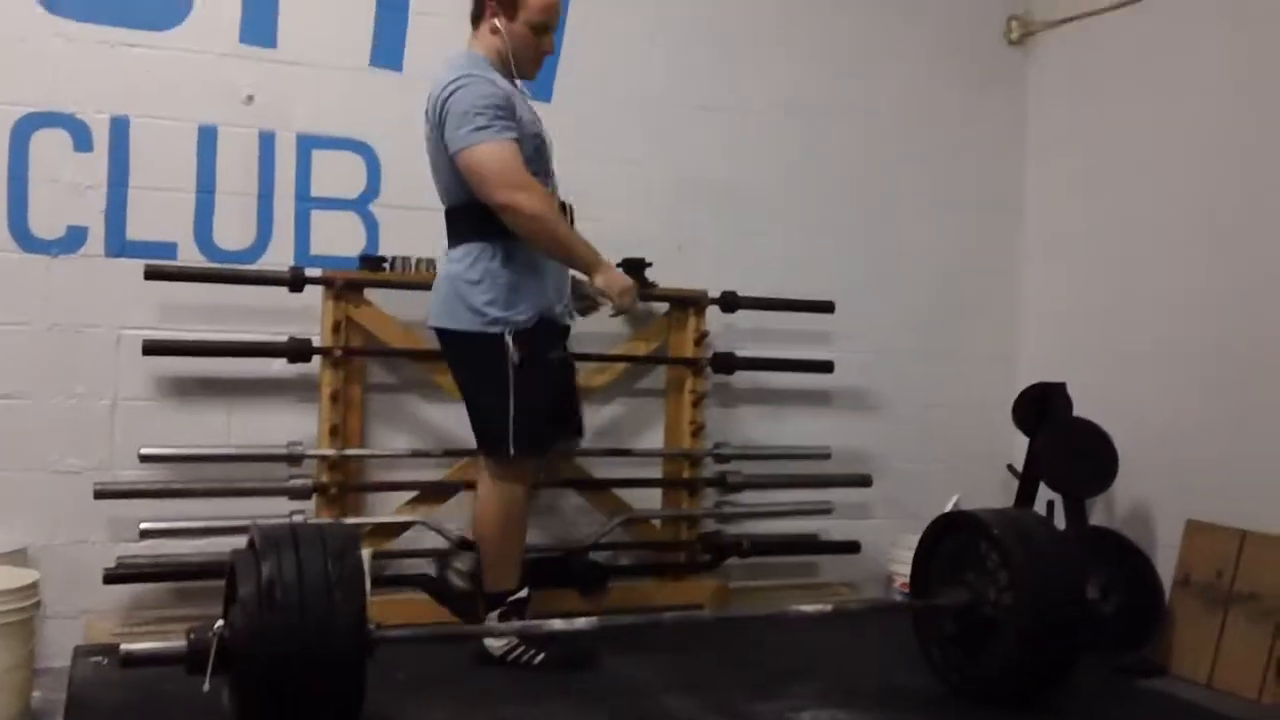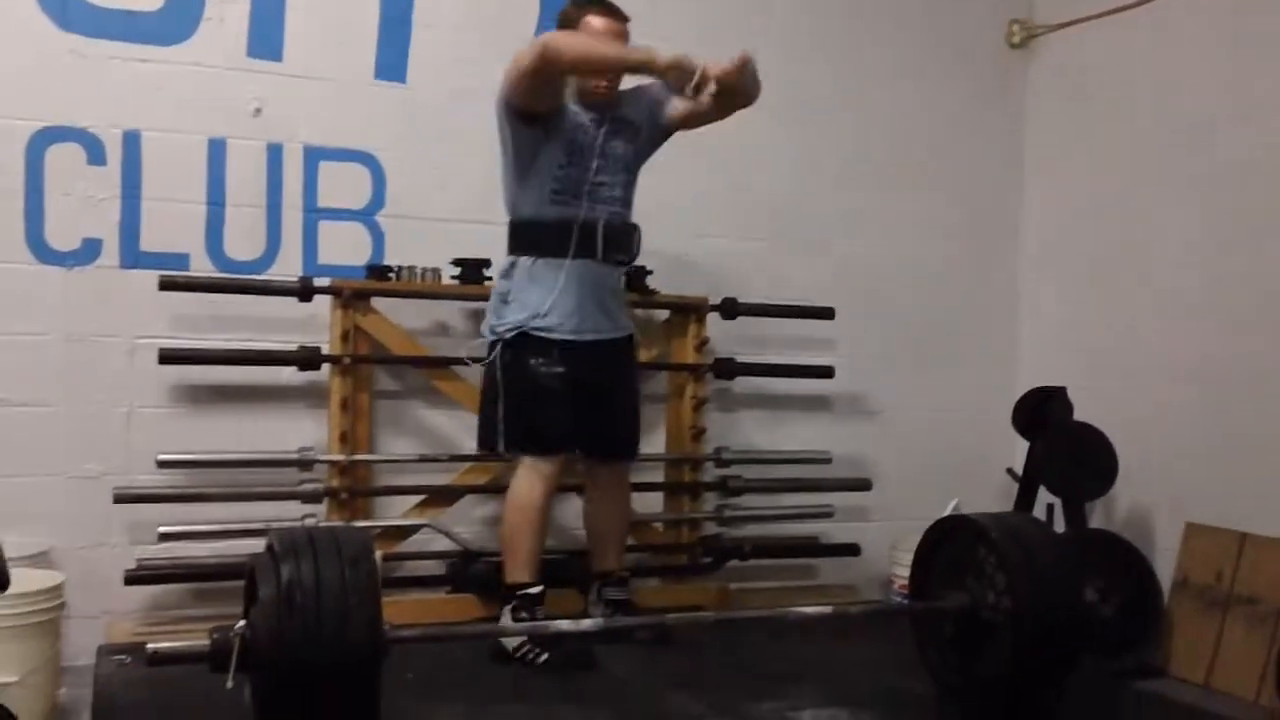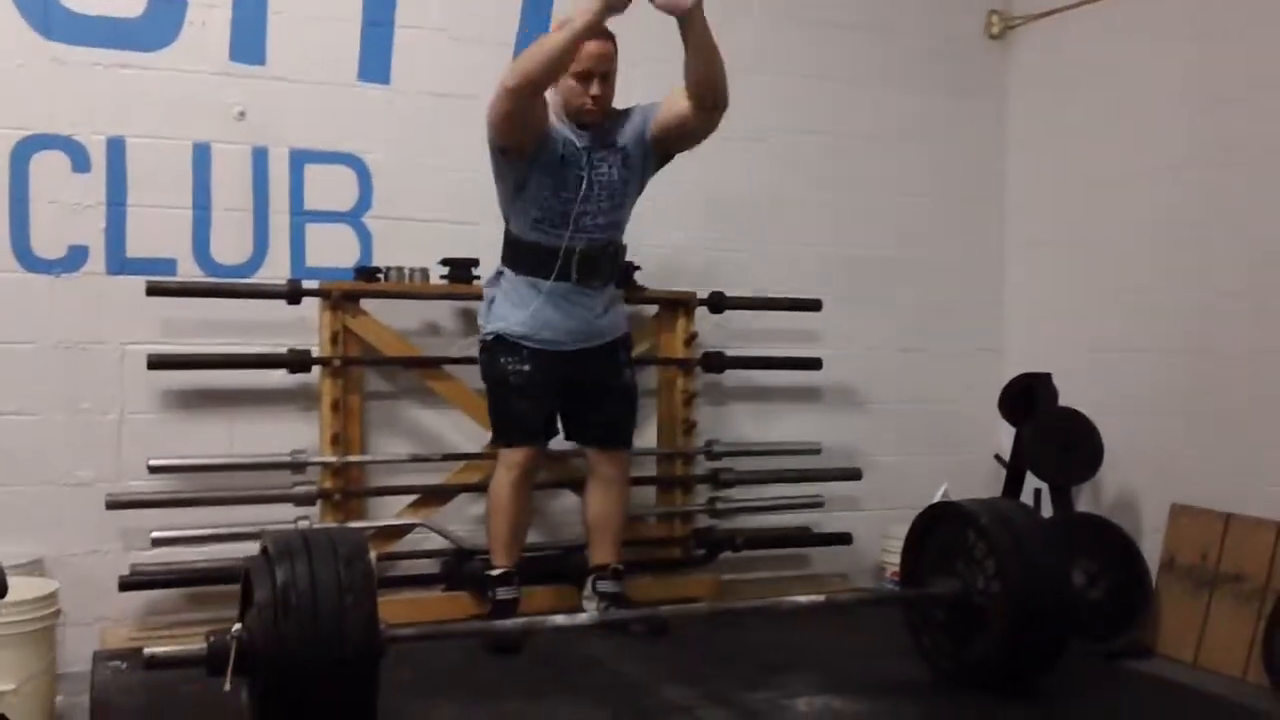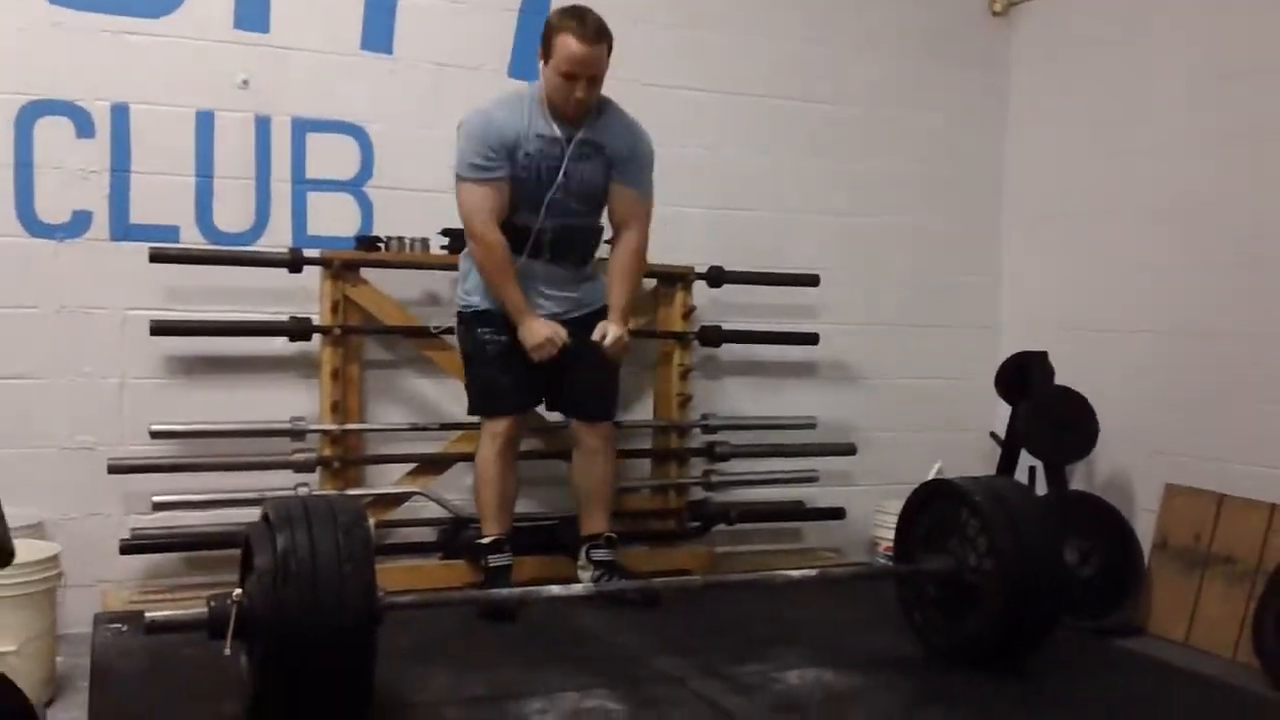
dt=0.5s
person 1, frame 1
left shoulder: (491, 90)
right shoulder: (476, 88)
right elbow: (513, 196)
left wrist: (564, 274)
right wrist: (595, 266)
left hip: (514, 303)
right hip: (496, 307)
left knee: (520, 453)
right knee: (512, 461)
left ankle: (477, 570)
right ankle: (504, 619)
person 1, frame 2
left shoulder: (637, 112)
right shoulder: (533, 106)
left elbow: (725, 97)
left wrist: (734, 74)
right wrist: (659, 63)
left hip: (607, 325)
right hip: (535, 320)
left knee: (610, 464)
right knee: (541, 462)
left ankle: (609, 597)
right ankle: (522, 616)
person 1, frame 3
left shoulder: (637, 132)
right shoulder: (526, 129)
left elbow: (707, 106)
right elbow: (517, 84)
left hip: (600, 330)
right hip: (522, 326)
left knee: (610, 458)
right knee: (519, 455)
left ankle: (605, 587)
right ankle: (502, 592)
person 1, frame 4
left shoulder: (625, 137)
right shoulder: (493, 125)
left elbow: (631, 233)
right elbow: (482, 231)
left wrist: (617, 318)
right wrist: (525, 320)
left hip: (580, 303)
right hip: (498, 304)
left knee: (596, 427)
right knee: (502, 425)
left ankle: (598, 556)
right ankle: (495, 563)
